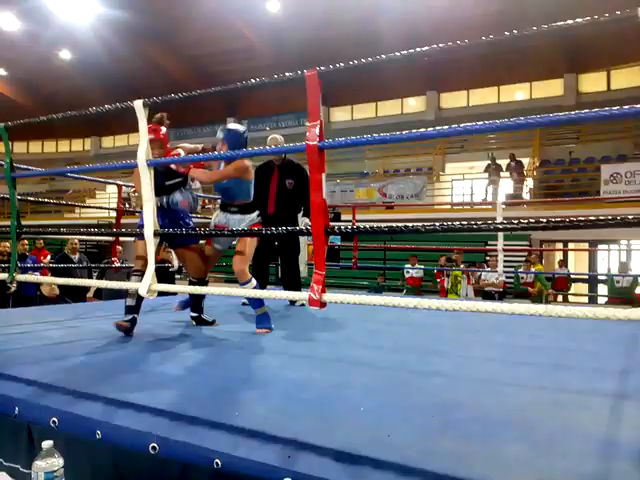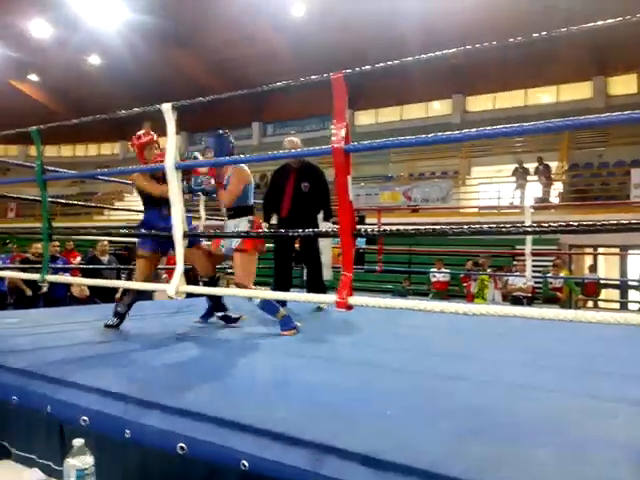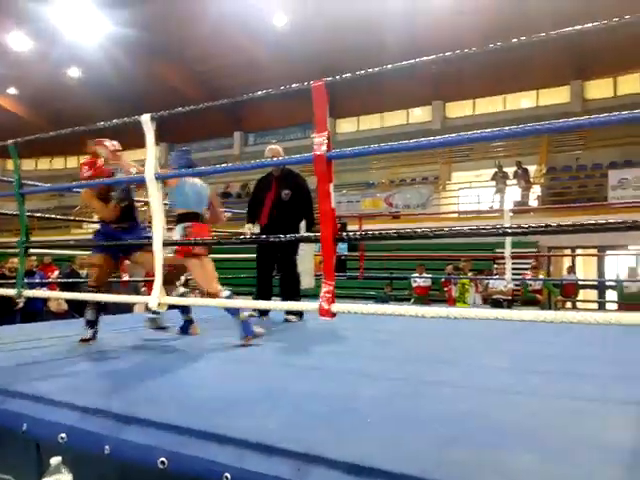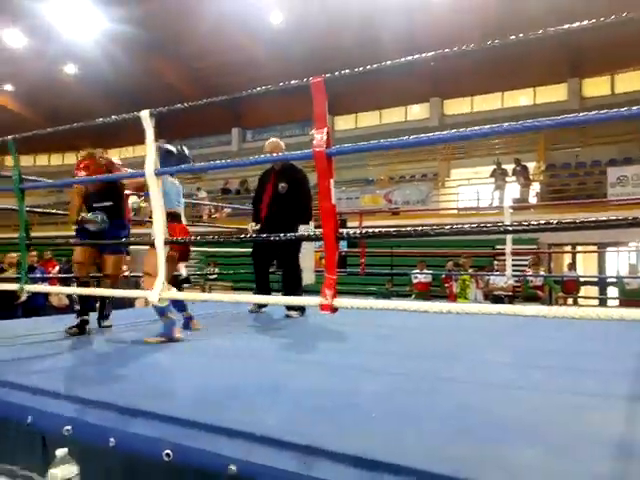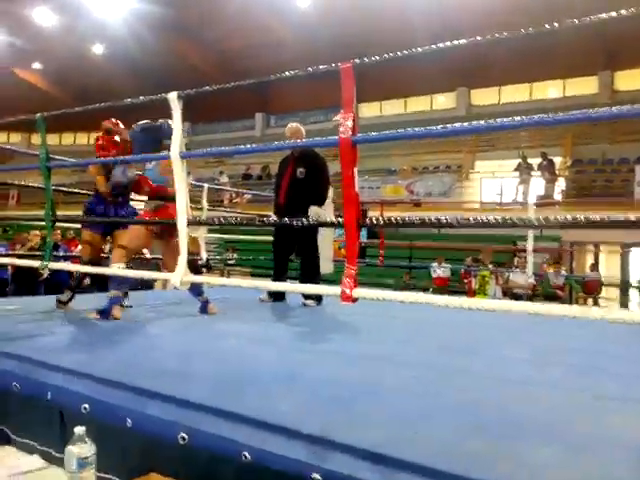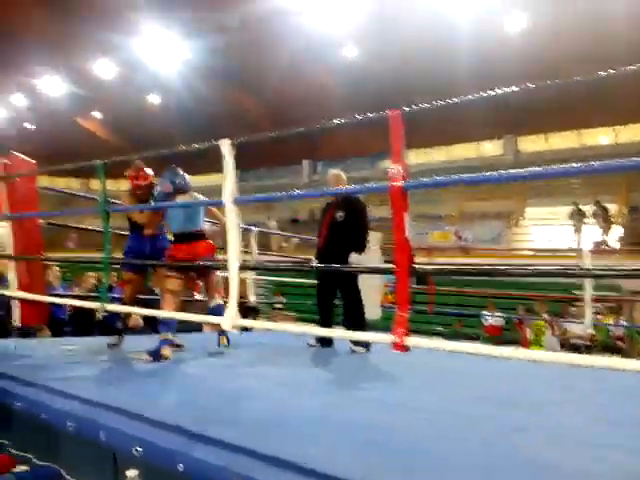
dt=0.2s
person 1, frame 1
left shoulder: (242, 166)
left elbow: (209, 178)
left wrist: (186, 169)
left hip: (246, 221)
right hip: (224, 219)
left knee: (240, 272)
left ankle: (263, 317)
person 1, frame 2
left shoulder: (241, 171)
right shoulder: (223, 170)
left elbow: (227, 201)
left wrist: (217, 182)
left hip: (244, 228)
right hip: (231, 228)
left knee: (243, 283)
left ankle: (286, 319)
person 1, frame 3
left shoulder: (172, 179)
right shoulder: (201, 184)
right elbow: (218, 217)
left hip: (189, 232)
right hip: (200, 231)
left knee: (209, 287)
left ankle: (247, 326)
right ankle: (188, 322)
person 1, frame 4
right shoulder: (174, 182)
left hip: (169, 233)
right hip: (178, 231)
left knee: (150, 281)
right knee: (165, 281)
left ankle: (170, 327)
right ankle: (190, 318)
person 1, frame 5
left shoulder: (166, 160)
right shoulder: (159, 158)
left elbow: (174, 191)
left wrist: (151, 189)
left hip: (160, 212)
right hip: (168, 213)
left knee: (119, 254)
right knee: (174, 265)
left ankle: (114, 305)
right ankle: (204, 302)
person 1, frame 6
left shoulder: (166, 203)
right shoulder: (197, 198)
right elbow: (219, 219)
left hip: (181, 254)
right hip: (204, 250)
left knee: (169, 303)
right knee: (214, 295)
left ankle: (165, 345)
right ankle: (221, 333)
person 2, frame 1
left shoulder: (179, 154)
right wrist: (169, 201)
left hip: (180, 220)
right hip: (154, 221)
left knee: (199, 268)
right knee: (141, 262)
left ankle: (196, 312)
right ankle: (130, 316)
person 2, frame 2
right shoulder: (139, 176)
right elbow: (161, 192)
right hip: (153, 227)
left knee: (208, 268)
right knee: (140, 278)
left ankle: (220, 310)
right ankle: (119, 314)
person 2, frame 3
right shoulder: (88, 194)
right elbow: (108, 215)
right wrist: (120, 195)
left hip: (134, 234)
right hip: (108, 236)
right knee: (96, 278)
left ankle: (154, 314)
right ankle: (91, 327)
person 2, frame 4
left shoulder: (116, 179)
right shoulder: (79, 188)
right elbow: (73, 216)
right wrist: (83, 218)
left hip: (116, 233)
right hip: (90, 232)
left knee: (111, 277)
right knee: (82, 271)
left ankle: (104, 316)
right ankle: (82, 319)
person 2, frame 5
left shoulder: (125, 152)
right shoulder: (95, 167)
right elbow: (104, 190)
right wrist: (114, 183)
left hip: (122, 212)
right hip: (99, 211)
right knee: (89, 255)
right ankle: (71, 290)
person 2, frame 6
right shoulder: (130, 198)
right elbow: (141, 219)
right wrist: (154, 201)
left hip: (159, 245)
right hip: (137, 247)
right knee: (130, 293)
right ankle: (120, 333)
person 3, frame 1
left shoulder: (296, 169)
right shoulder: (261, 170)
left elbow: (306, 193)
right elbow: (254, 194)
left wrist: (306, 215)
left hip: (288, 221)
right hip: (266, 220)
left knee: (290, 258)
right knee: (260, 257)
person 3, frame 2
left shoulder: (313, 171)
right shoulder: (279, 173)
left elbow: (324, 196)
right elbow: (269, 197)
left wrist: (327, 219)
right wrist: (266, 217)
left hip: (307, 222)
right hip: (285, 222)
left knee: (312, 258)
right knee: (281, 259)
left ankle: (317, 296)
person 3, frame 3
left shoulder: (295, 179)
right shoulder: (263, 181)
left elbow: (307, 205)
right elbow: (254, 203)
left wrist: (309, 229)
right wrist: (250, 222)
left hip: (288, 232)
right hip: (267, 231)
left knee: (288, 269)
right knee: (263, 268)
left ankle: (293, 309)
right ankle: (262, 307)
person 3, frame 4
left shoulder: (295, 173)
right shoulder: (265, 175)
left elbow: (305, 200)
right elbow: (257, 200)
left wrist: (304, 222)
right wrist: (254, 220)
left hip: (288, 228)
right hip: (267, 228)
left knee: (289, 265)
right knee: (259, 259)
left ankle: (295, 305)
person 3, frame 5
left shoulder: (314, 159)
right shoulder: (285, 161)
left elbow: (323, 184)
left wrist: (317, 204)
right wrist: (276, 211)
left hip: (304, 215)
right hip: (286, 215)
left knee: (308, 254)
right knee: (280, 252)
left ankle: (312, 294)
right ankle: (276, 292)
person 3, frame 6
left shoulder: (355, 204)
right shoulder: (328, 207)
left elbow: (362, 229)
left wrist: (357, 251)
right wrist: (319, 255)
left hip: (345, 260)
right hip: (328, 260)
left knee: (352, 298)
right knee: (324, 297)
left ankle: (360, 340)
right ankle: (324, 336)
